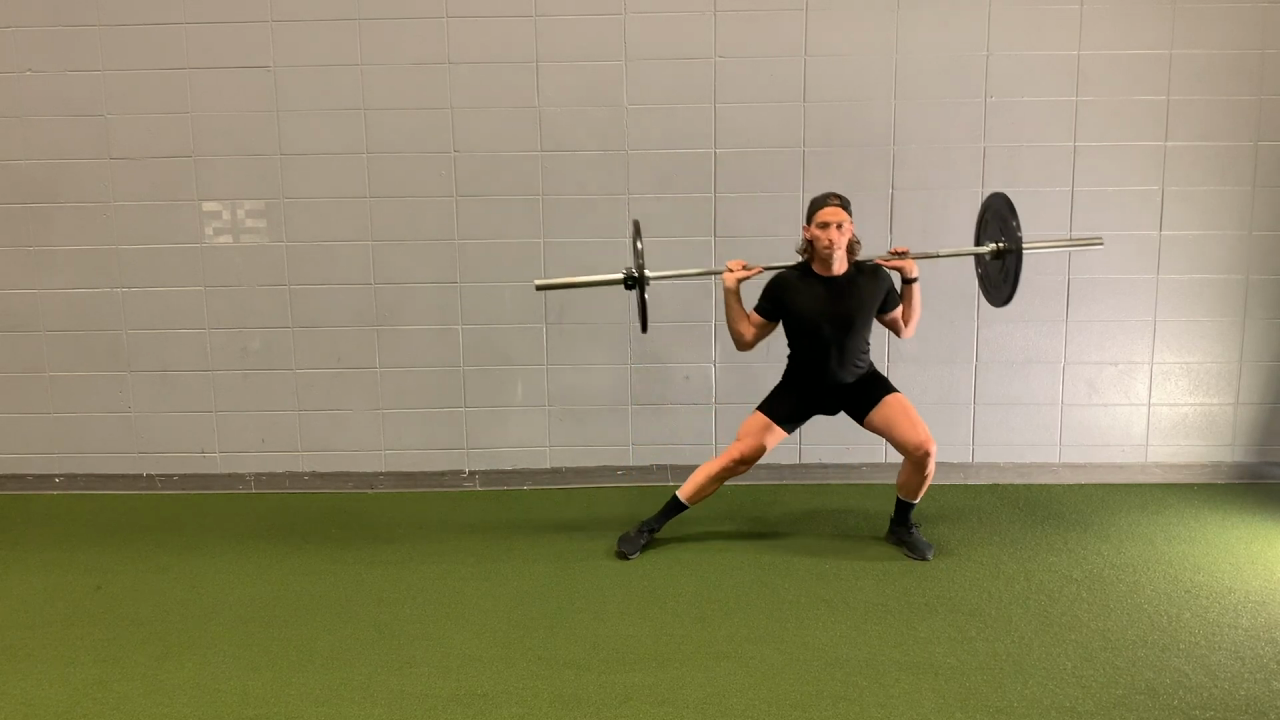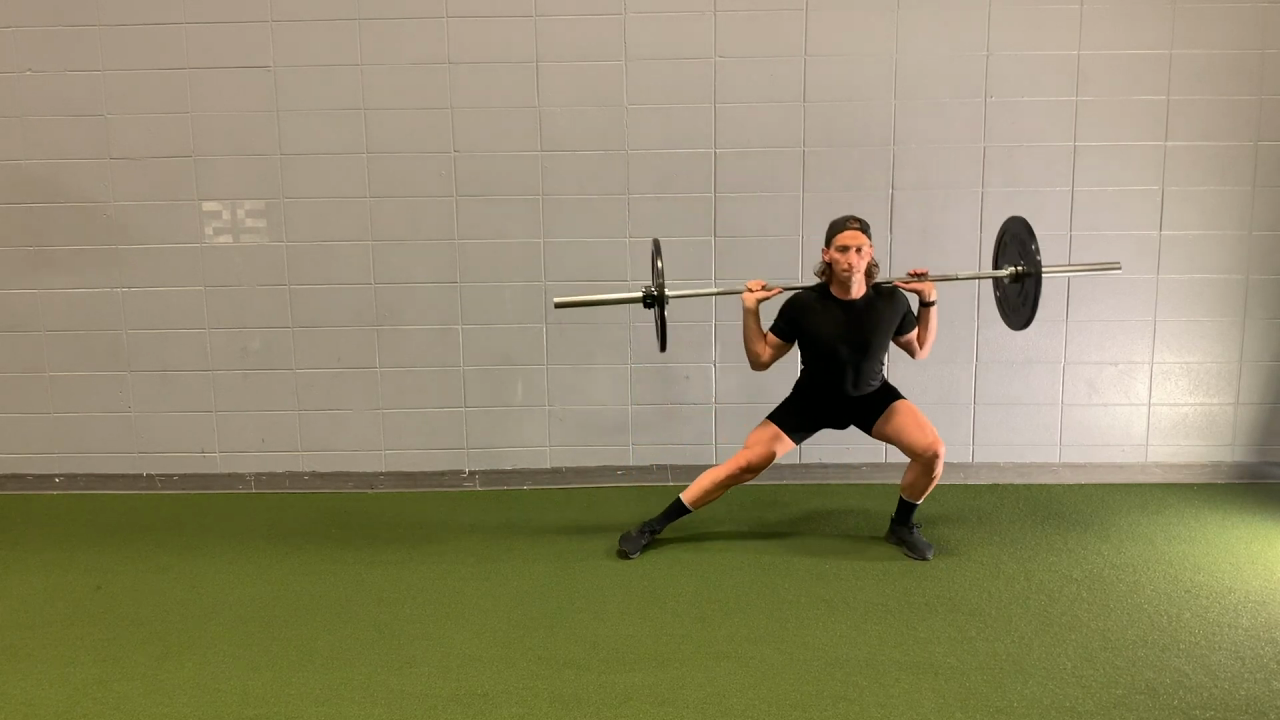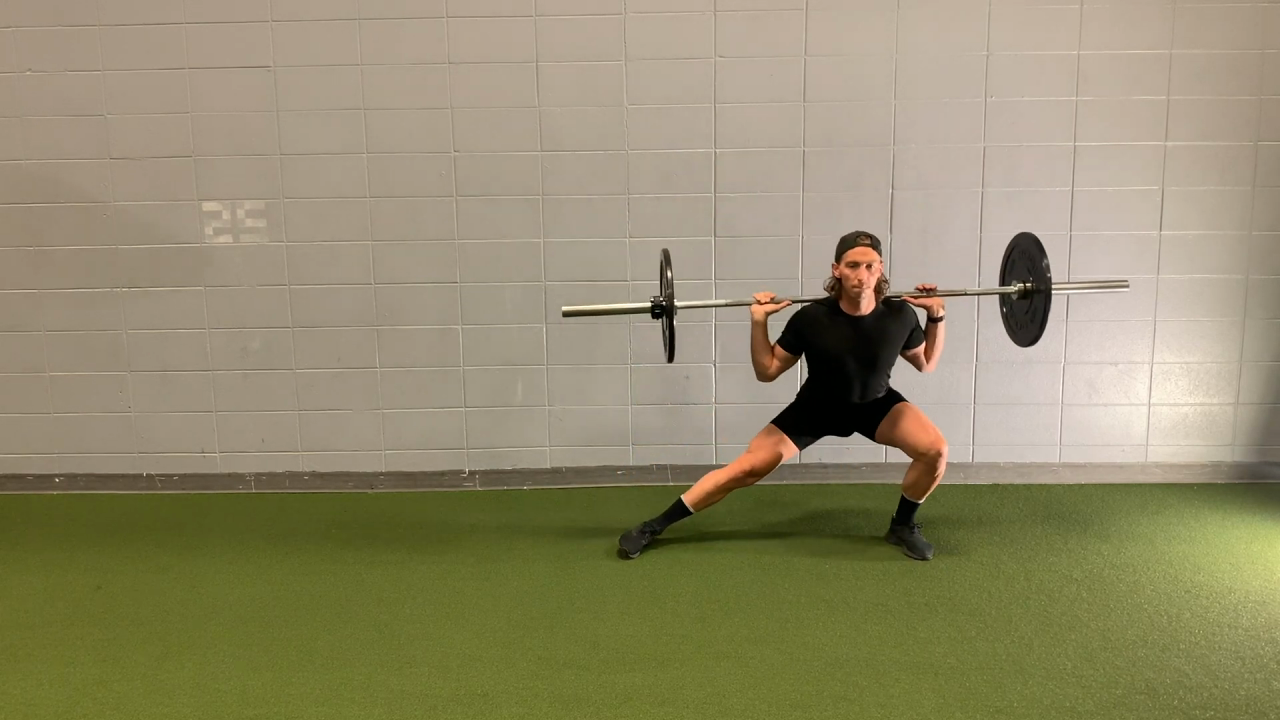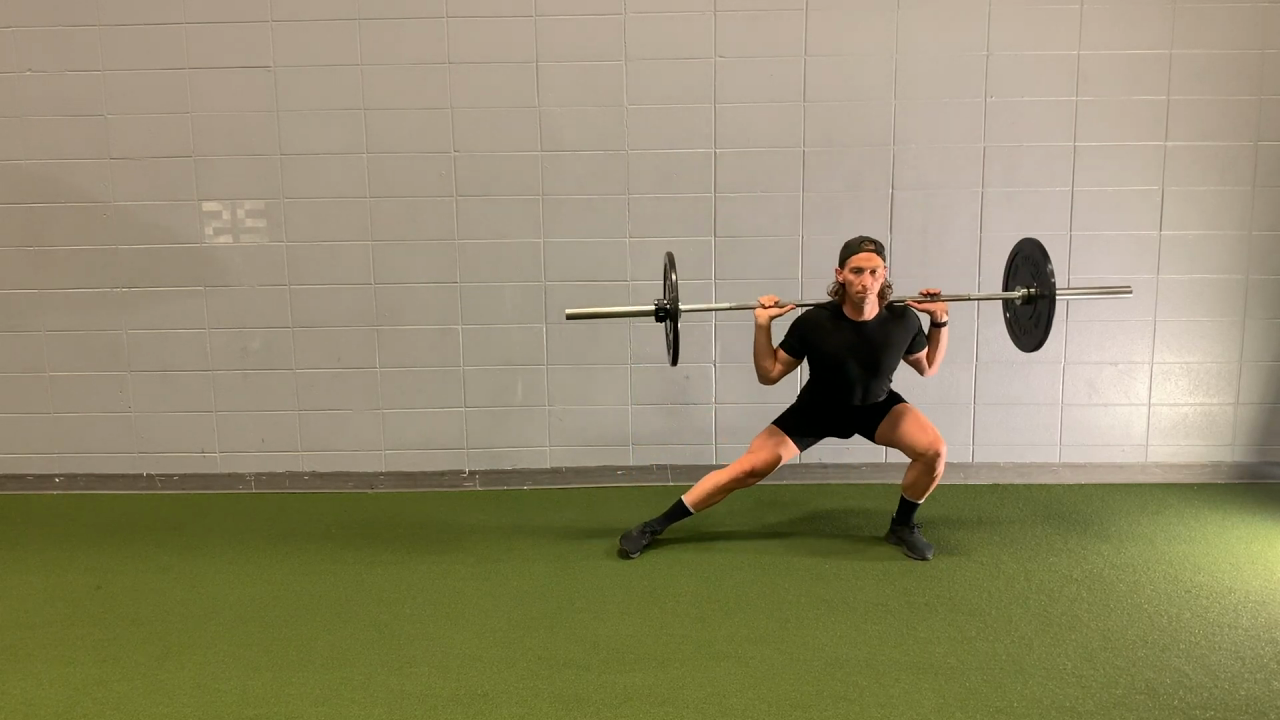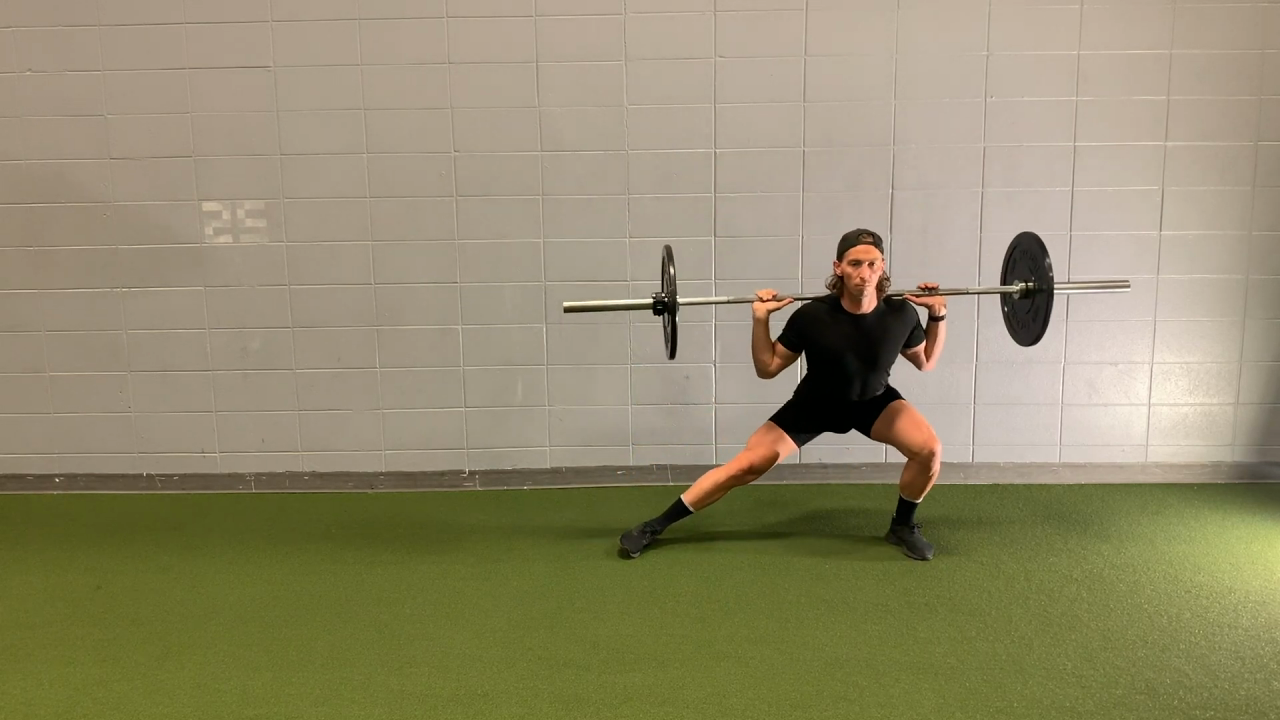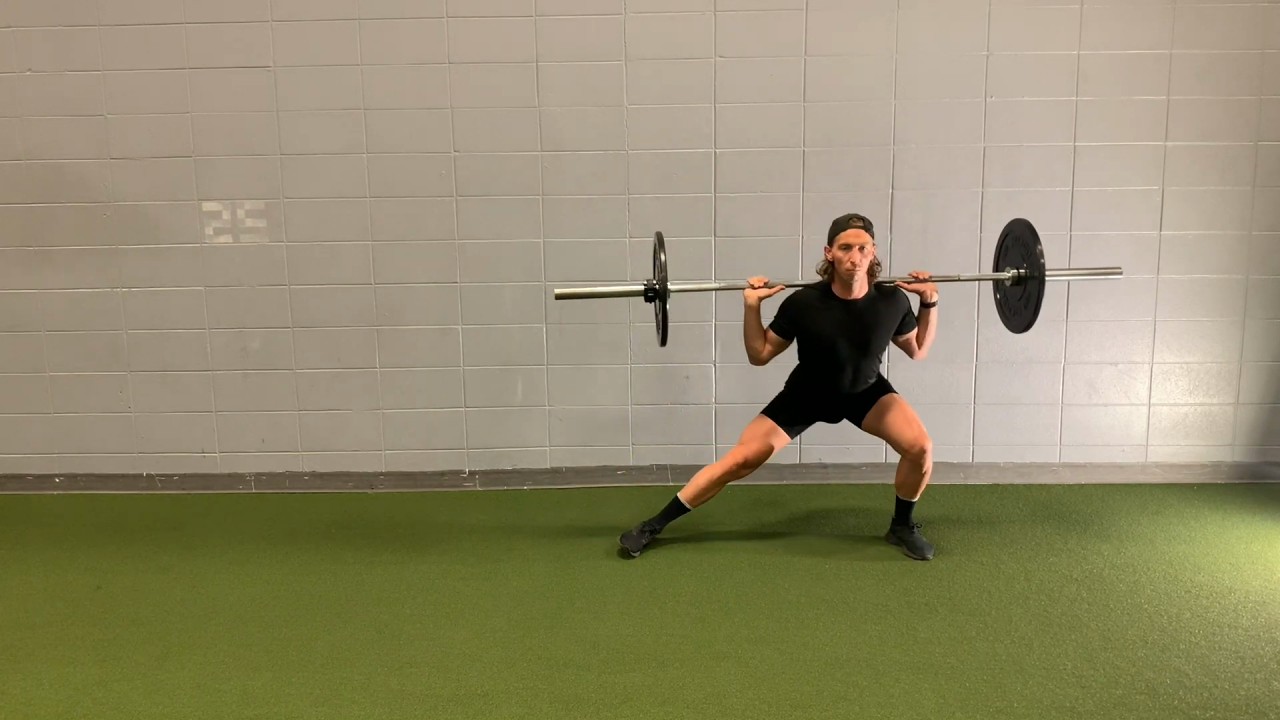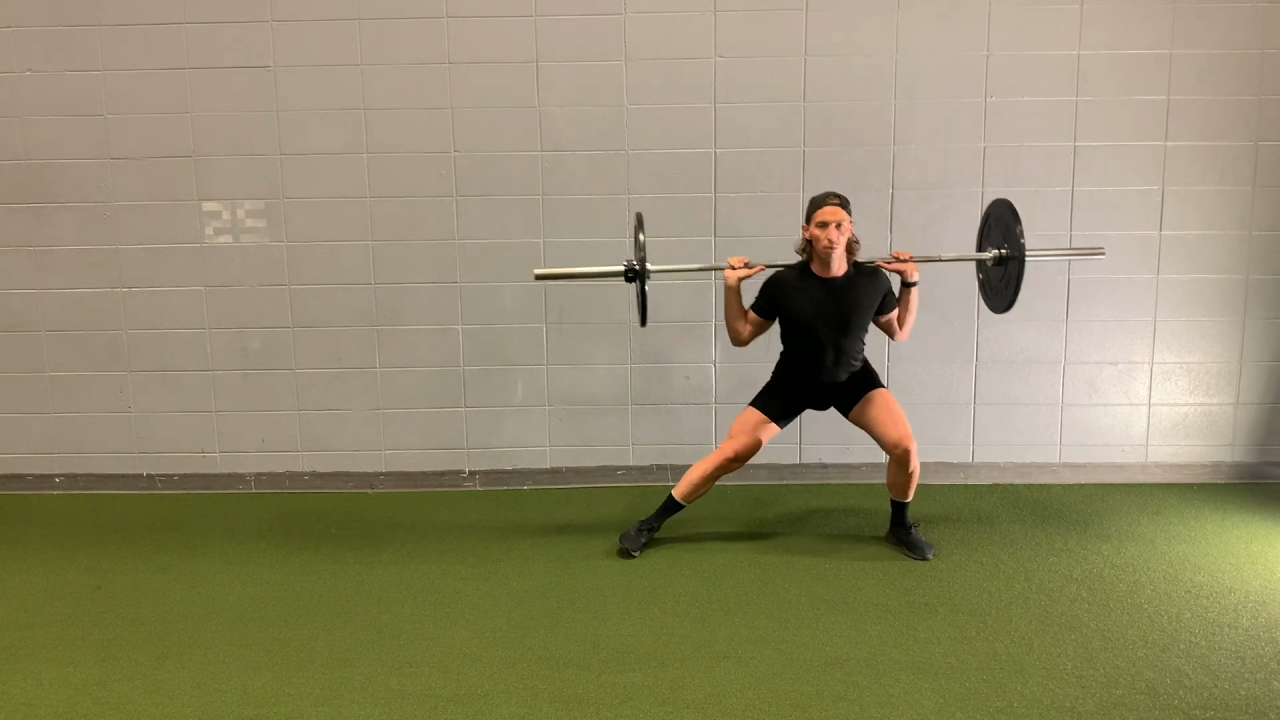
dt=0.2s
person 1, frame 1
left shoulder: (874, 279)
right shoulder: (787, 284)
left elbow: (904, 329)
right elbow: (745, 339)
left wrist: (910, 280)
right wrist: (731, 290)
left hip: (860, 383)
right hip: (800, 387)
left knee: (923, 448)
right knee: (736, 457)
left ankle: (901, 526)
right ankle: (650, 526)
person 1, frame 2
left shoulder: (891, 301)
right shoulder: (804, 305)
left elbow: (919, 350)
right elbow: (760, 359)
left wrist: (928, 302)
right wrist: (750, 310)
left hip: (871, 396)
right hip: (811, 401)
left knee: (931, 450)
right knee: (743, 464)
left ankle: (902, 526)
right ankle: (652, 526)
person 1, frame 3
left shoulder: (899, 316)
right shoulder: (811, 318)
left elbow: (925, 363)
right elbow: (767, 371)
left wrist: (936, 317)
right wrist: (758, 323)
left hip: (874, 404)
right hip: (814, 408)
left knee: (934, 450)
right knee: (746, 468)
left ankle: (902, 526)
right ankle: (653, 526)
person 1, frame 4
left shoulder: (903, 320)
right shoulder: (814, 322)
left elbow: (927, 367)
right elbow: (769, 374)
left wrist: (939, 323)
right wrist: (762, 326)
left hip: (876, 406)
right hip: (816, 410)
left knee: (933, 449)
right knee: (747, 469)
left ankle: (902, 526)
right ankle: (654, 526)
person 1, frame 5
left shoulder: (900, 315)
right shoulder: (812, 316)
left elbow: (925, 362)
right elbow: (767, 368)
left wrist: (938, 316)
right wrist: (760, 319)
left hip: (873, 401)
right hip: (812, 405)
left knee: (928, 449)
right knee: (746, 466)
left ankle: (902, 526)
right ankle: (654, 526)
person 1, frame 6
left shoulder: (892, 301)
right shoulder: (804, 303)
left elbow: (917, 350)
right elbow: (760, 355)
left wrist: (930, 302)
right wrist: (752, 307)
left hip: (865, 391)
right hip: (805, 395)
left knee: (919, 446)
right knee: (740, 460)
left ankle: (902, 526)
right ankle: (654, 524)
person 1, frame 7
left shoulder: (870, 279)
right shoulder: (783, 284)
left elbow: (898, 331)
right elbow: (741, 335)
left wrist: (910, 283)
right wrist: (732, 287)
left hip: (851, 377)
right hip: (792, 382)
left knee: (903, 445)
right knee: (731, 453)
left ankle: (901, 526)
right ankle: (651, 524)
